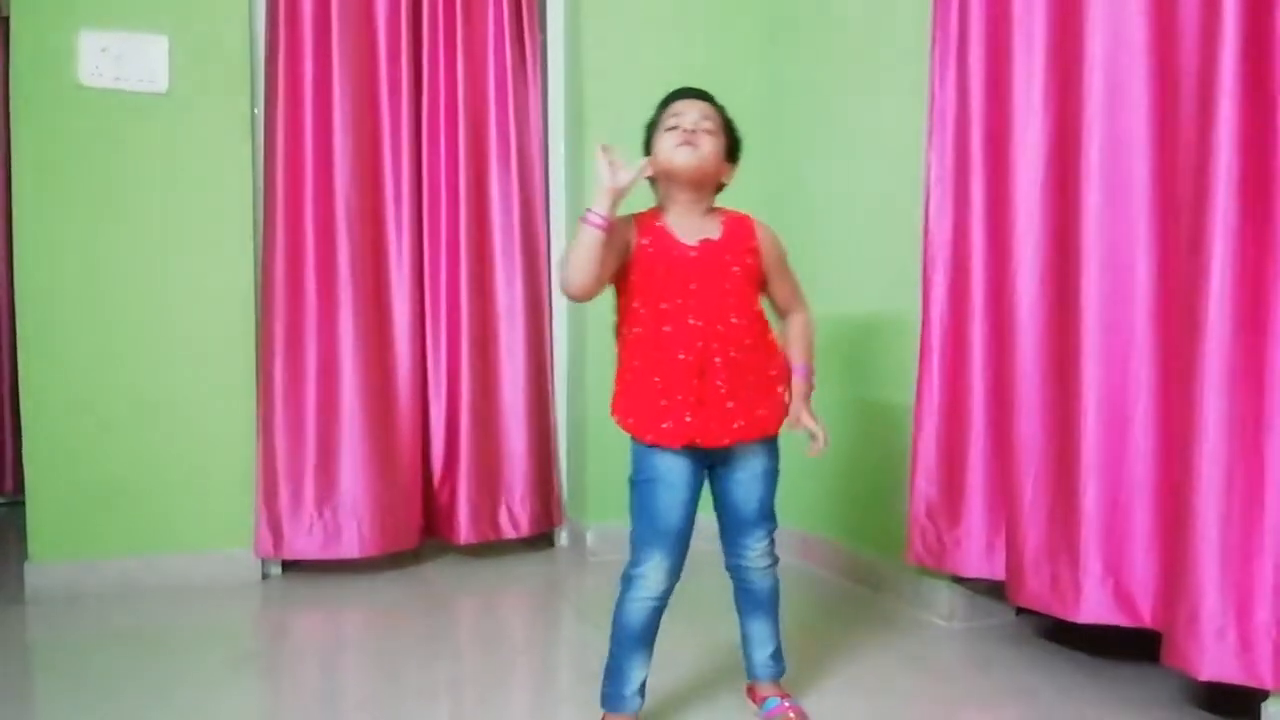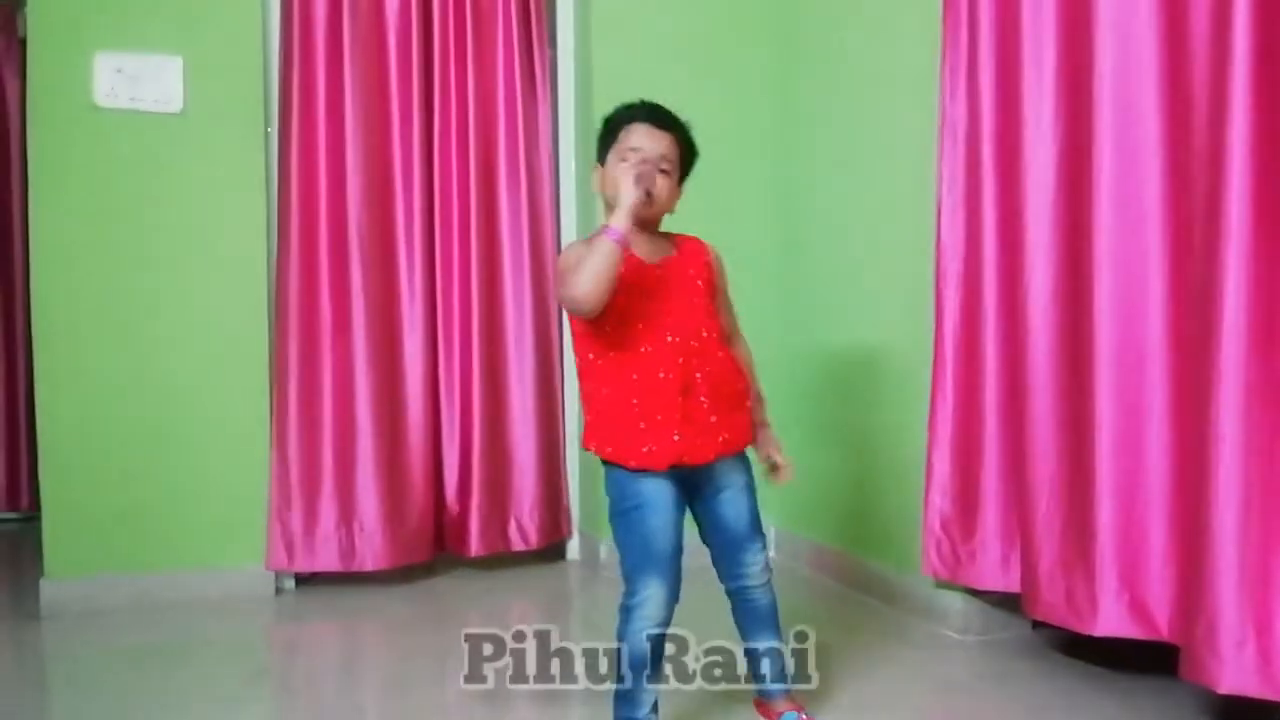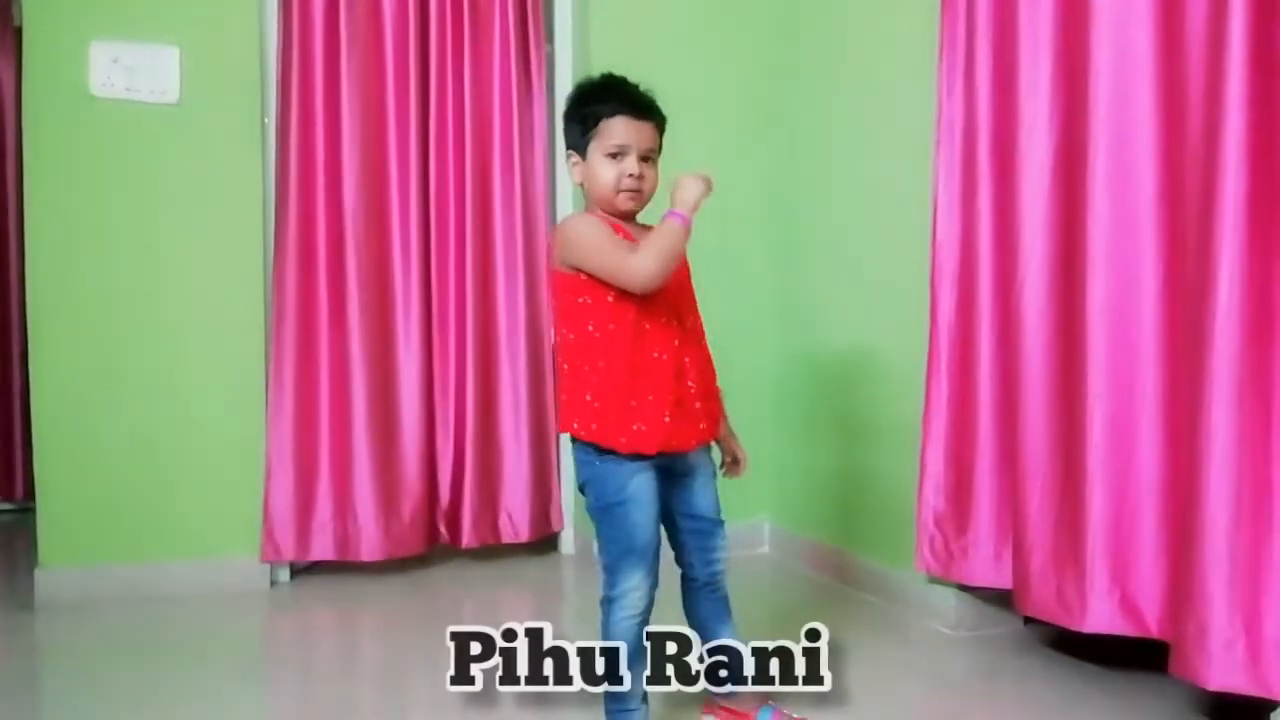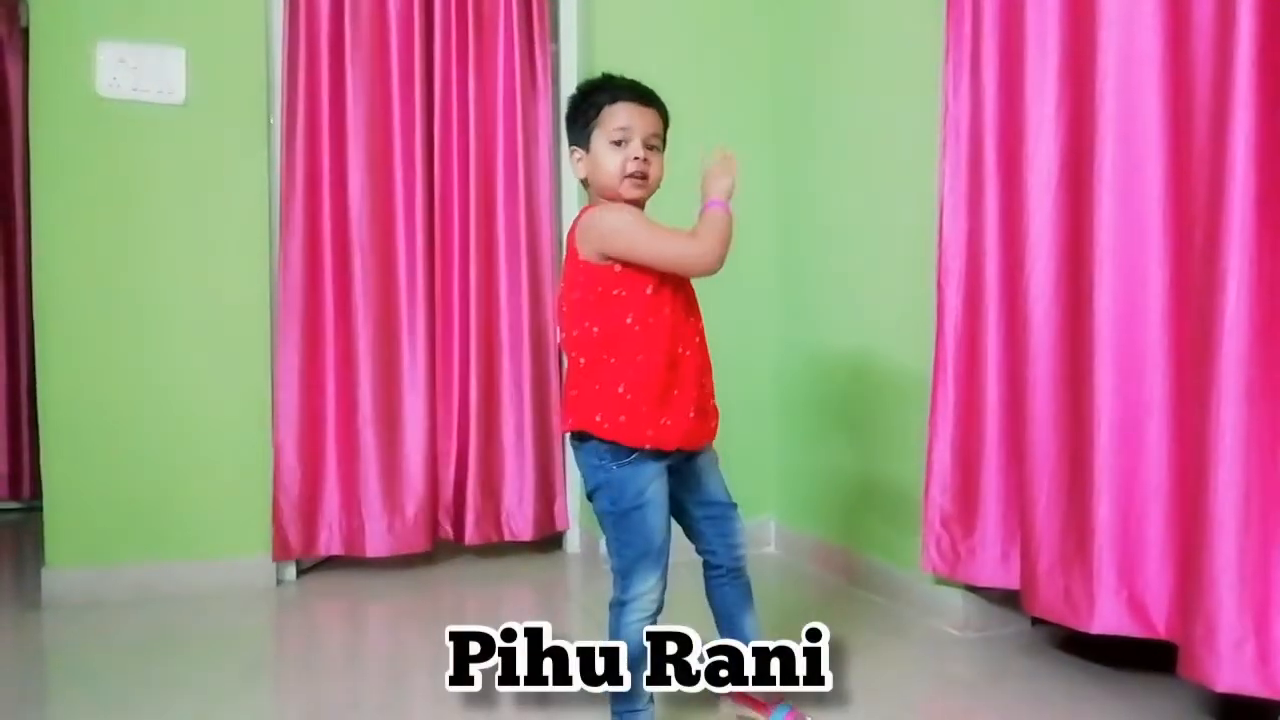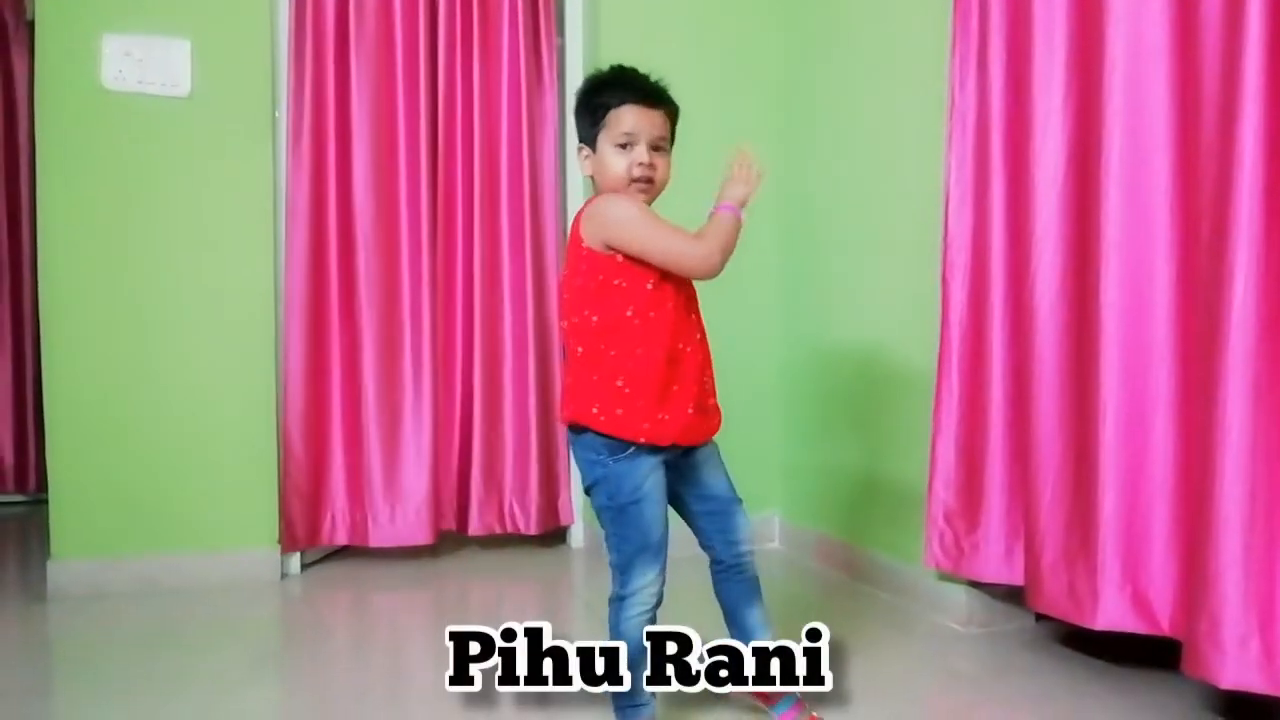
dt=0.3s
person 1, frame 1
left shoulder: (752, 236)
right shoulder: (629, 237)
left elbow: (794, 312)
right elbow: (576, 285)
left wrist: (800, 394)
right wrist: (607, 198)
left hip: (748, 428)
right hip: (663, 434)
left knee: (755, 556)
right knee: (652, 571)
person 1, frame 2
left shoulder: (700, 256)
right shoulder: (592, 255)
left elbow: (732, 342)
right elbow: (581, 298)
left wrist: (761, 425)
right wrist: (619, 219)
left hip: (719, 447)
right hip: (637, 457)
left knee: (750, 573)
right knee: (651, 597)
person 1, frame 3
left shoulder: (659, 243)
right shoulder: (578, 233)
right elbow: (645, 274)
left wrist: (721, 424)
right wrist: (684, 206)
left hip: (682, 441)
right hip: (612, 445)
left knee: (706, 563)
right knee: (631, 586)
person 1, frame 4
left shoulder: (643, 239)
right shoulder: (603, 224)
right elbow: (706, 256)
left wrist: (699, 428)
right wrist: (717, 194)
left hip: (677, 437)
right hip: (619, 442)
left knee: (727, 548)
right knee: (642, 589)
person 1, frame 5
left shoulder: (651, 235)
right shoulder: (608, 213)
right elbow: (703, 256)
right wrist: (733, 197)
left hip: (681, 430)
right hip: (617, 436)
left knee: (735, 541)
right knee: (641, 582)
